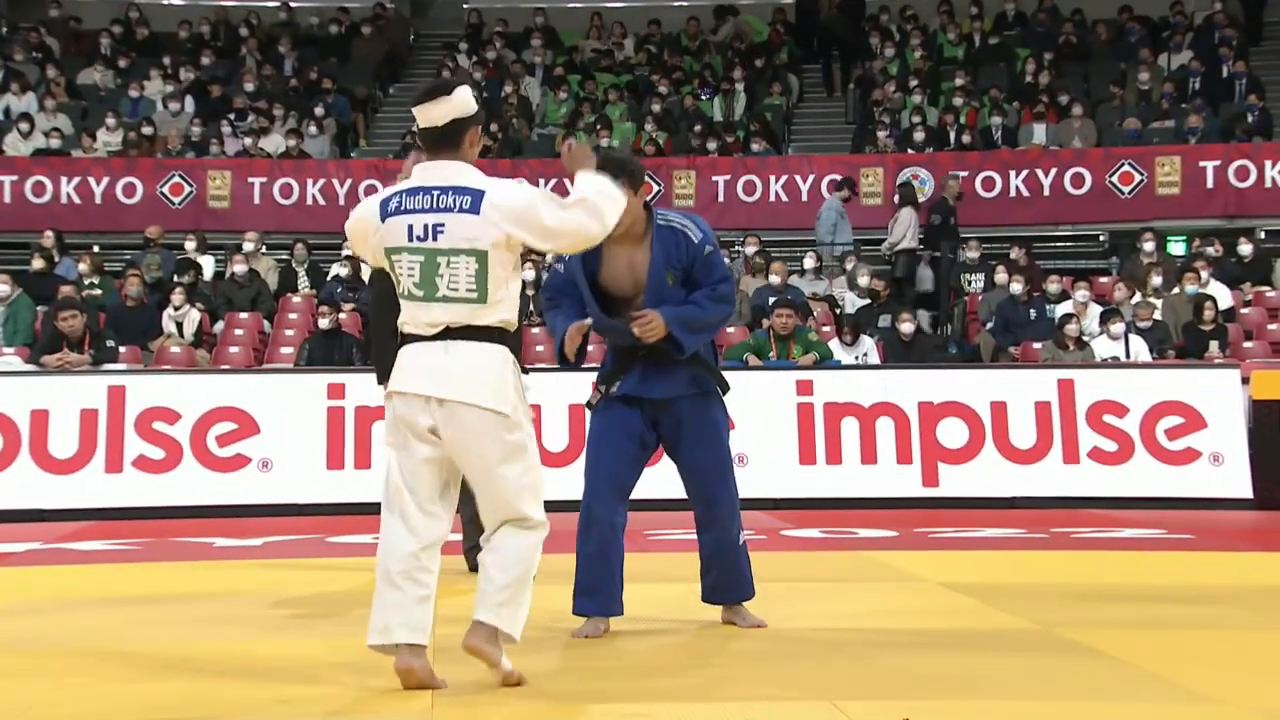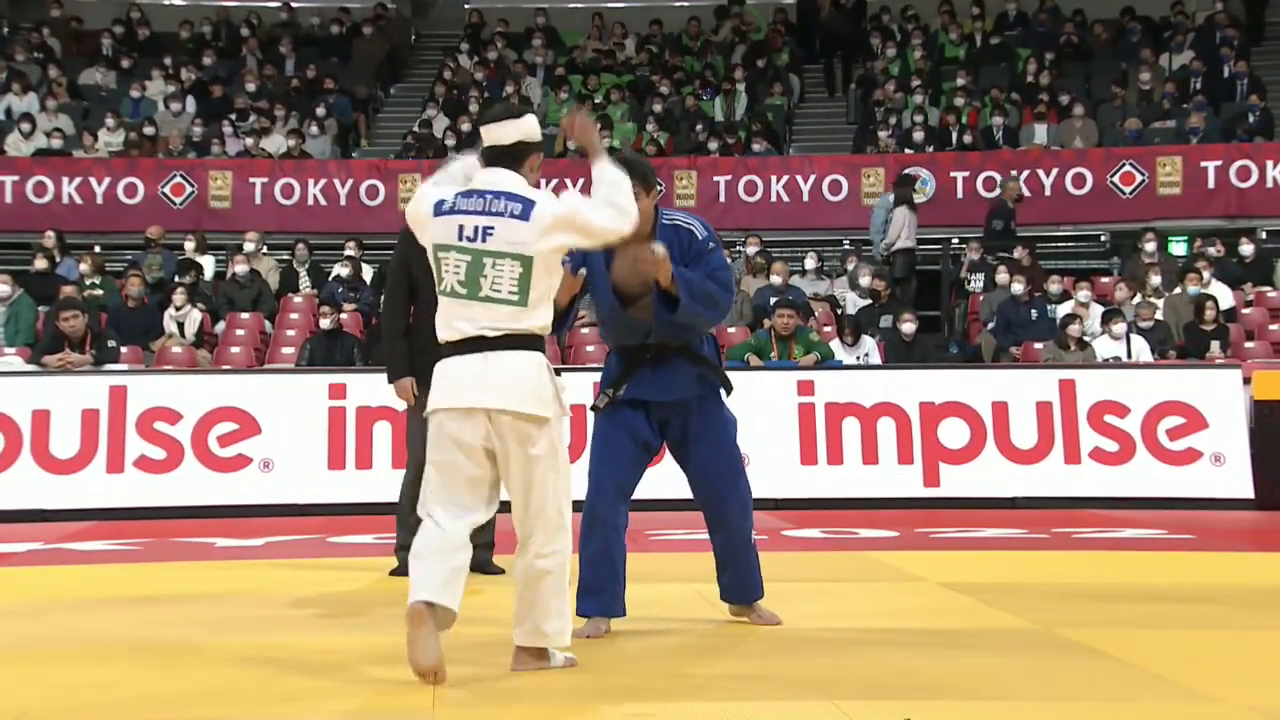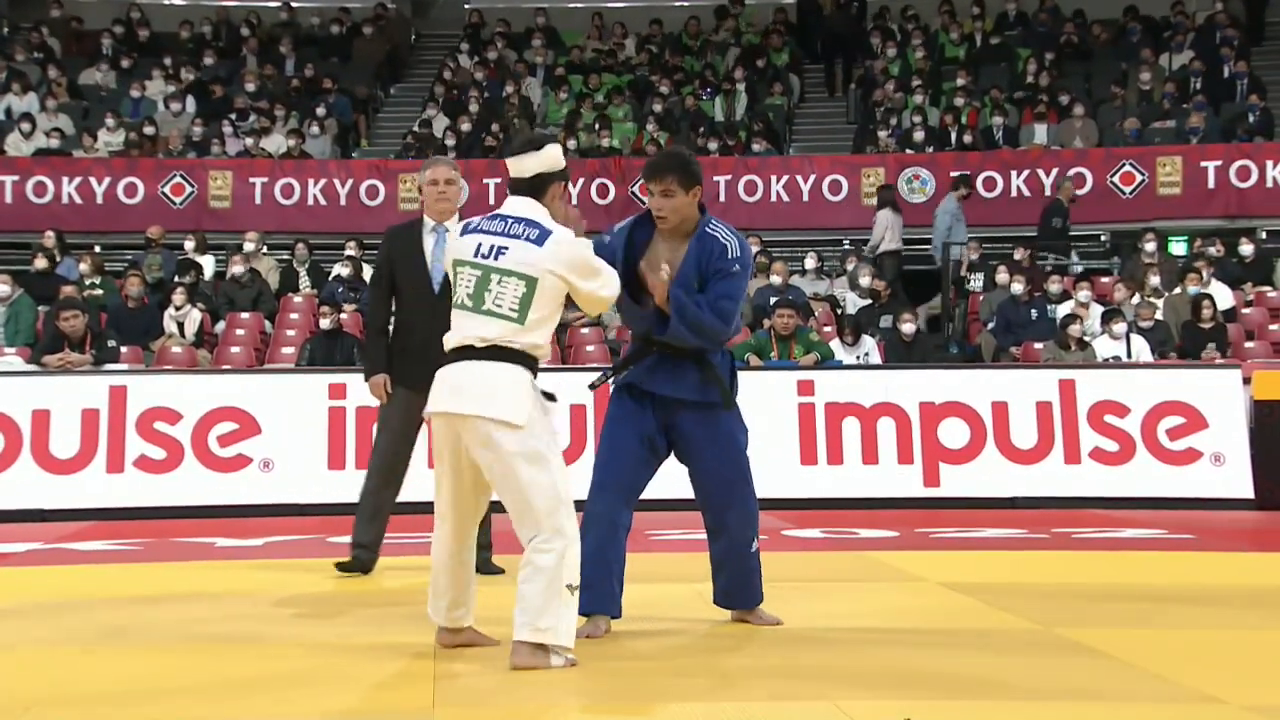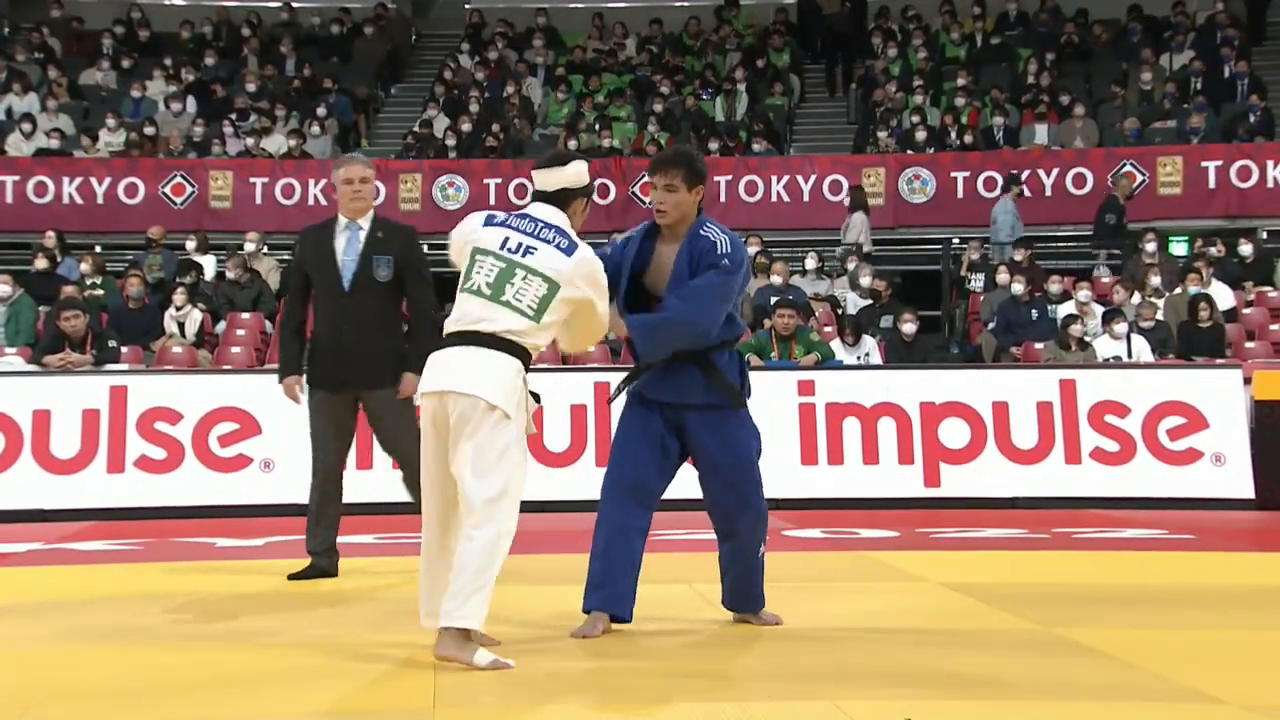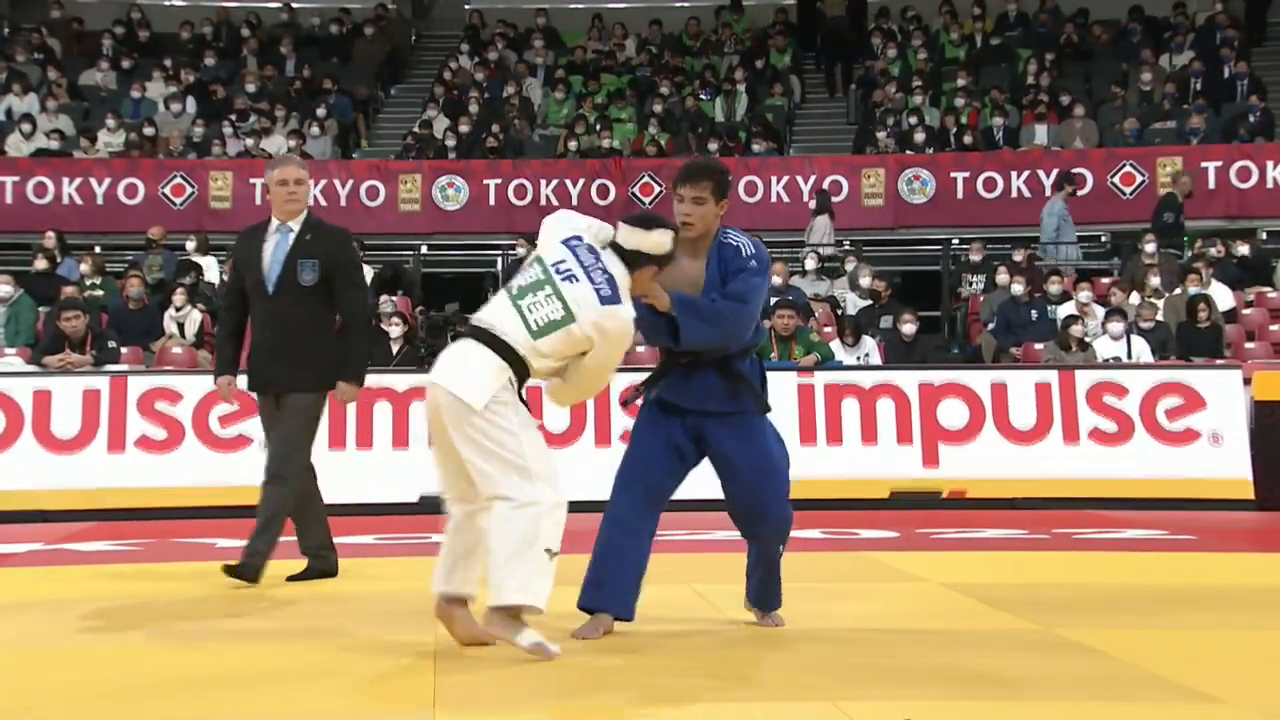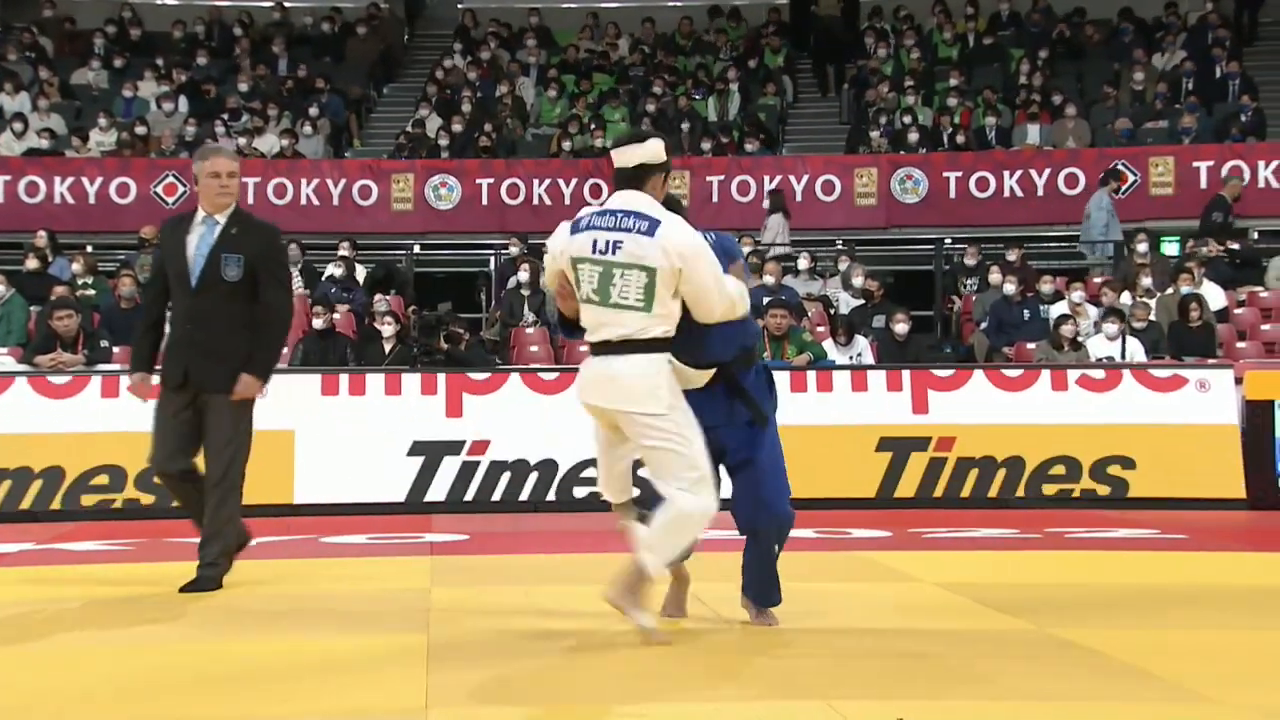
dt=0.4s
person 1, frame 1
left shoulder: (383, 206)
right shoulder: (503, 200)
right elbow: (589, 222)
right wrist: (586, 174)
left hip: (413, 371)
right hip: (482, 371)
left knee: (411, 519)
right knee: (516, 515)
left ankle: (406, 647)
right ankle: (487, 628)
person 1, frame 2
left shoulder: (436, 210)
right shoulder: (550, 212)
right elbow: (617, 214)
left wrist: (471, 163)
right wrist: (596, 151)
left hip: (456, 377)
right hip: (521, 378)
left knee: (447, 513)
right knee: (543, 521)
left ankle: (428, 606)
right ankle: (535, 644)
person 1, frame 3
left shoulder: (463, 234)
right shoulder: (564, 246)
right elbow: (600, 296)
left hip: (452, 385)
right hip: (504, 390)
left knee: (457, 513)
right knee: (549, 518)
left ankle: (453, 621)
right ankle: (535, 641)
person 1, frame 4
left shoulder: (483, 222)
right shoulder: (583, 261)
right elbow: (585, 333)
right wrist: (560, 334)
left hip: (442, 369)
right hip: (491, 380)
left knee: (446, 507)
right knee: (490, 509)
left ankle: (448, 619)
right ankle: (458, 632)
person 1, frame 5
left shoulder: (580, 238)
right shoulder: (617, 317)
left elbow: (557, 219)
right elbow: (578, 388)
left hip: (458, 365)
right hip: (487, 386)
left knee: (473, 499)
right knee: (536, 497)
left ankle: (454, 596)
right ankle: (506, 617)
person 1, frame 6
left shoulder: (574, 227)
right shoulder: (675, 232)
left elbow: (556, 278)
right elbow: (717, 305)
right wrist: (734, 281)
left hip: (599, 375)
right hip: (646, 379)
left knee: (618, 432)
right knee: (692, 491)
left ankle: (617, 502)
right ankle: (631, 582)
person 2, frame 1
left shoulder: (686, 234)
right shoulder: (580, 251)
left elbow: (720, 296)
right elbow: (559, 300)
left wrist: (670, 322)
right wrist: (568, 332)
left hip: (687, 375)
right hip: (623, 377)
left knee: (716, 492)
right knee: (602, 496)
left ankle: (731, 600)
right ankle: (597, 609)
person 2, frame 2
left shoulder: (690, 234)
right shoulder: (591, 244)
left elbow: (718, 299)
right elbow: (556, 300)
left wrist: (671, 279)
left hip: (690, 374)
right hip: (628, 379)
left knee: (727, 491)
right knee: (605, 496)
left ankle: (744, 598)
right ankle: (599, 609)
person 2, frame 3
left shoulder: (728, 249)
right shoulder: (632, 231)
left elbow: (716, 325)
left wrist: (668, 303)
left hip: (701, 381)
right hip: (642, 374)
left knee: (730, 497)
right knee: (608, 492)
left ankle: (743, 600)
right ankle: (599, 608)
person 2, frame 4
left shoulder: (723, 249)
right shoulder: (639, 240)
left elbow: (695, 320)
left wrist: (630, 328)
left hip: (713, 384)
right hip: (654, 384)
left knee: (741, 501)
right knee: (624, 495)
left ankle: (747, 603)
right ankle: (604, 609)
person 2, frame 5
left shoulder: (747, 258)
left elbow: (735, 323)
right elbow: (642, 320)
left wrist: (670, 304)
left hip: (734, 393)
right hip: (674, 389)
left knee: (769, 507)
right knee: (635, 497)
left ankle: (763, 600)
right ankle: (604, 610)
person 2, frame 6
left shoulder: (719, 250)
left hip: (742, 398)
right hip: (684, 395)
left knee: (770, 506)
left ankle: (757, 596)
right ankle: (678, 575)
person 3, frame 1
left shoulder: (484, 238)
right shoulder: (400, 239)
left elbow: (507, 310)
right elbow: (382, 311)
left wrist: (507, 367)
right wrist: (388, 372)
left hip: (477, 372)
right hip: (416, 367)
left knee: (475, 462)
right knee: (414, 462)
left ankle: (476, 541)
right ankle: (412, 534)
person 3, frame 2
right shoulder: (415, 239)
right elbow: (394, 309)
right wrist: (399, 370)
right hip: (428, 371)
right knee: (421, 464)
left ankle: (482, 552)
right ankle: (408, 553)
person 3, frame 3
right shoulder: (396, 240)
right elbow: (376, 308)
right wrist: (375, 366)
right hip: (406, 370)
right knee: (386, 460)
left ankle: (478, 552)
right ankle: (364, 551)
person 3, frame 4
left shoulder: (400, 238)
right shoulder: (311, 239)
left elbow: (424, 309)
right elbow: (294, 309)
left wrist: (415, 365)
right wrist: (290, 367)
left hip: (384, 370)
right hip: (328, 371)
left knee: (410, 457)
right knee: (325, 467)
right ankle: (324, 556)
person 3, frame 5
left shoulder: (333, 240)
right shoulder: (248, 241)
left elbow: (355, 313)
right elbow: (232, 310)
left wrist: (351, 373)
right wrist: (225, 367)
left hip: (309, 373)
right hip: (266, 373)
left knee: (283, 466)
right knee: (294, 467)
left ankle: (254, 559)
right ankle: (321, 557)
person 3, frame 6
left shoulder: (261, 236)
right shoulder: (173, 230)
left elbow: (278, 312)
right elbow: (154, 302)
left wrist: (258, 371)
right wrist: (142, 361)
left hip: (231, 374)
right hip: (180, 372)
left knee: (223, 471)
right knee: (167, 465)
left ankle: (213, 566)
right ankle: (229, 533)
